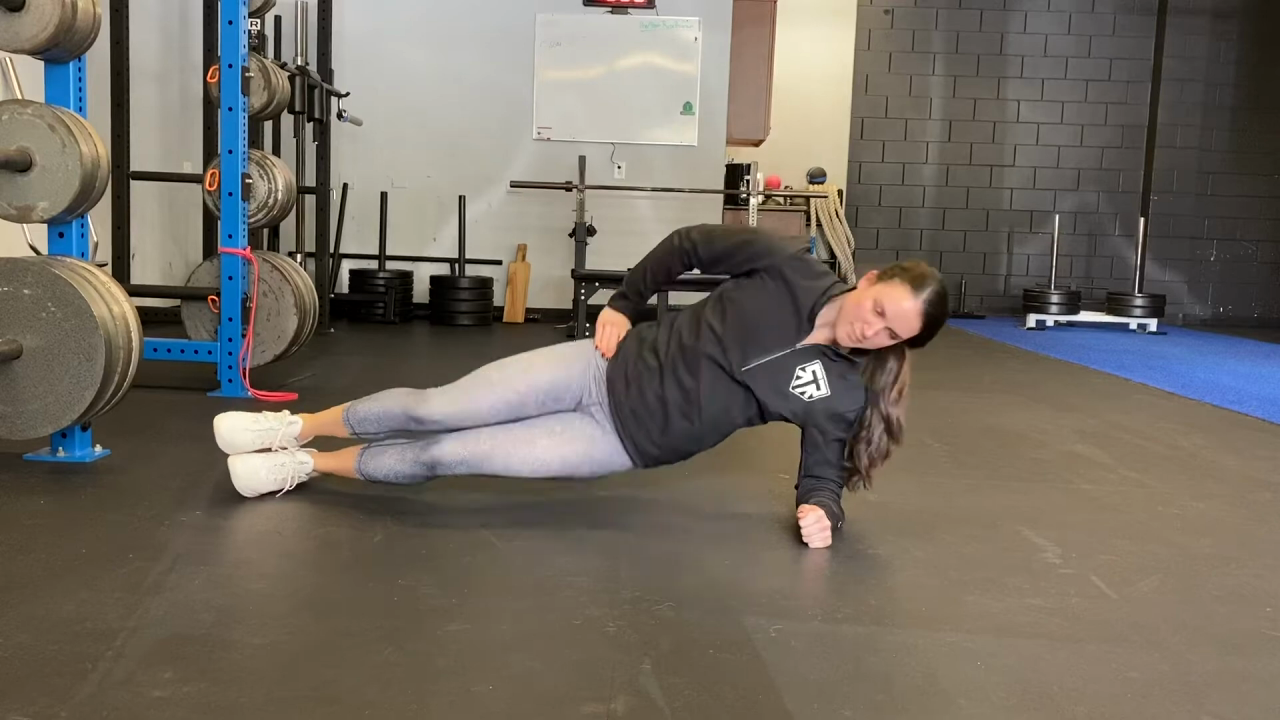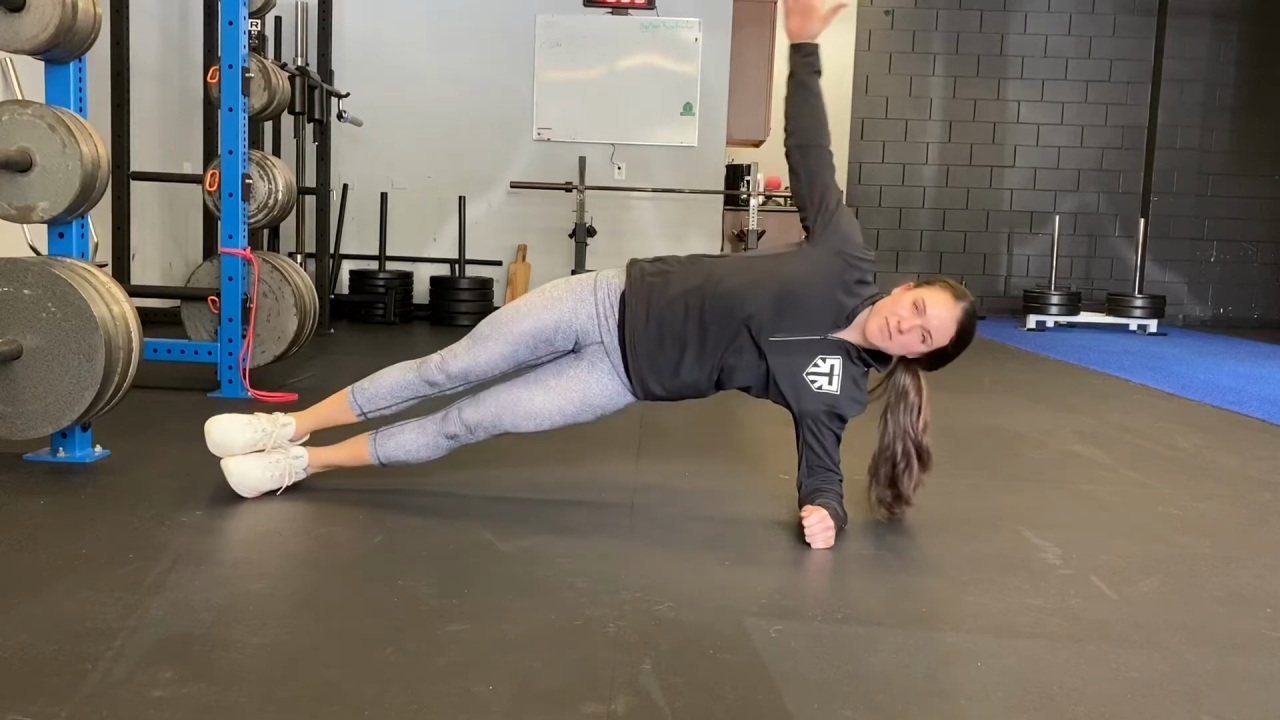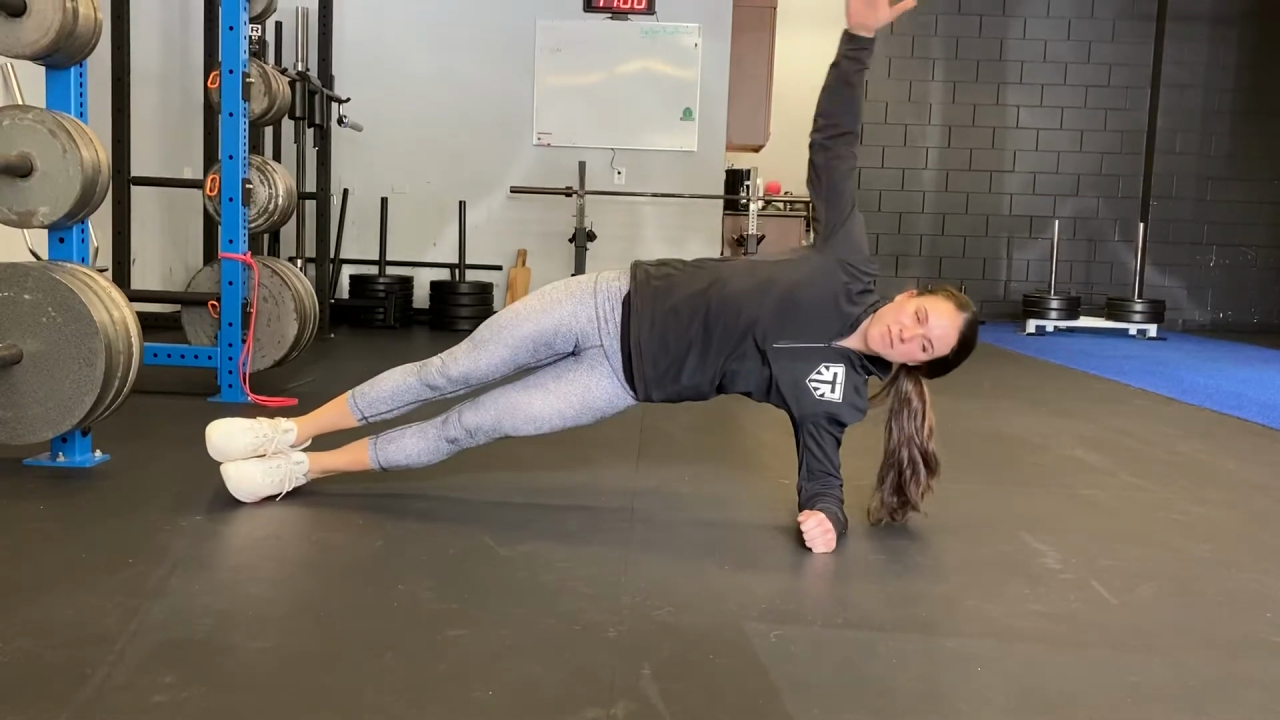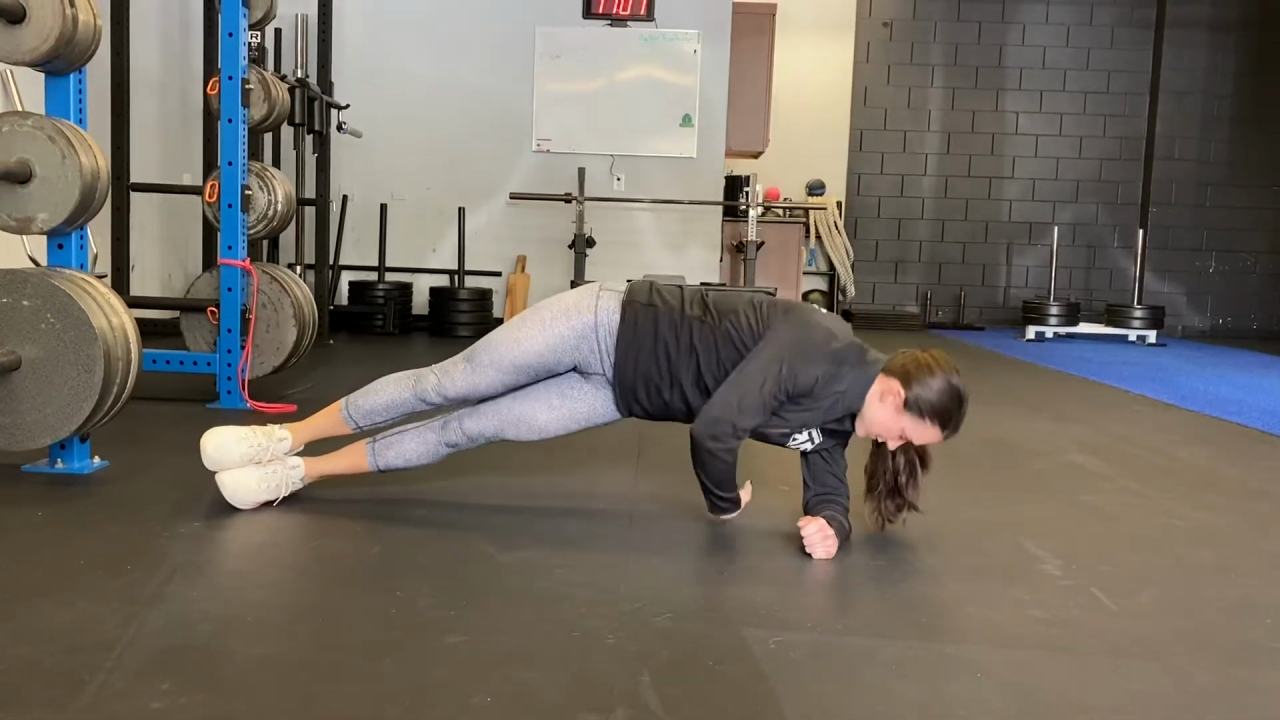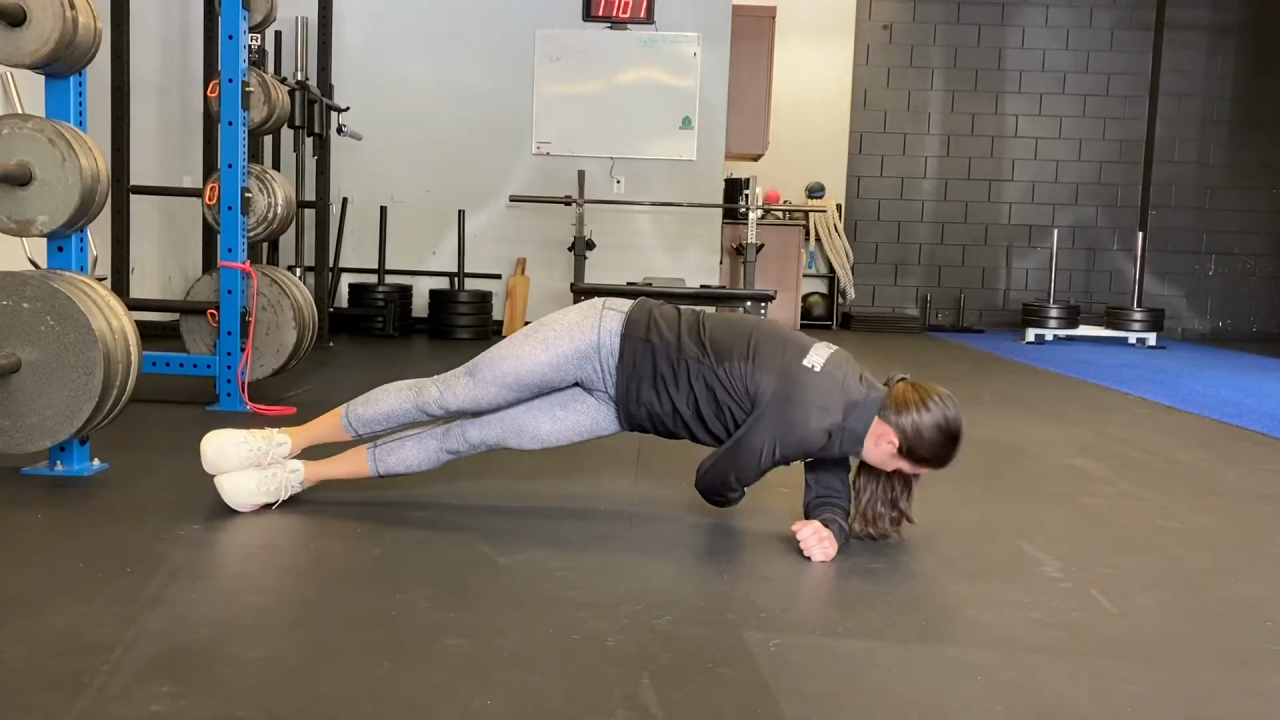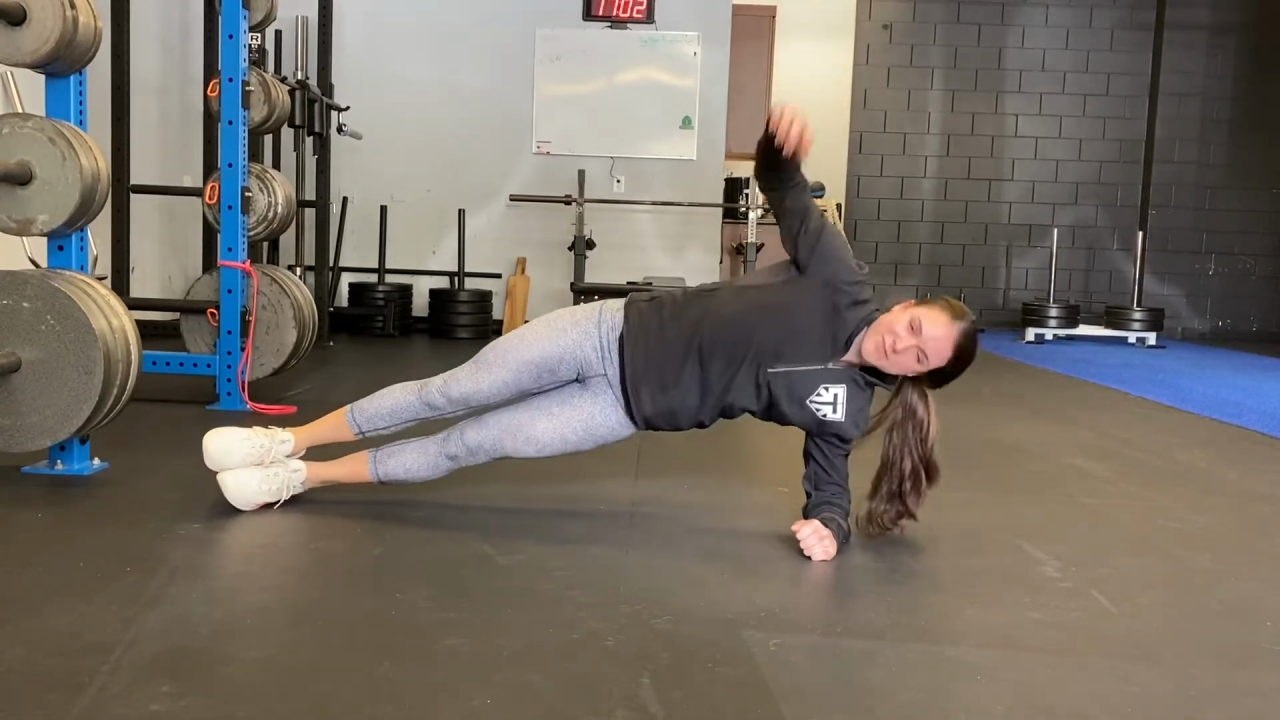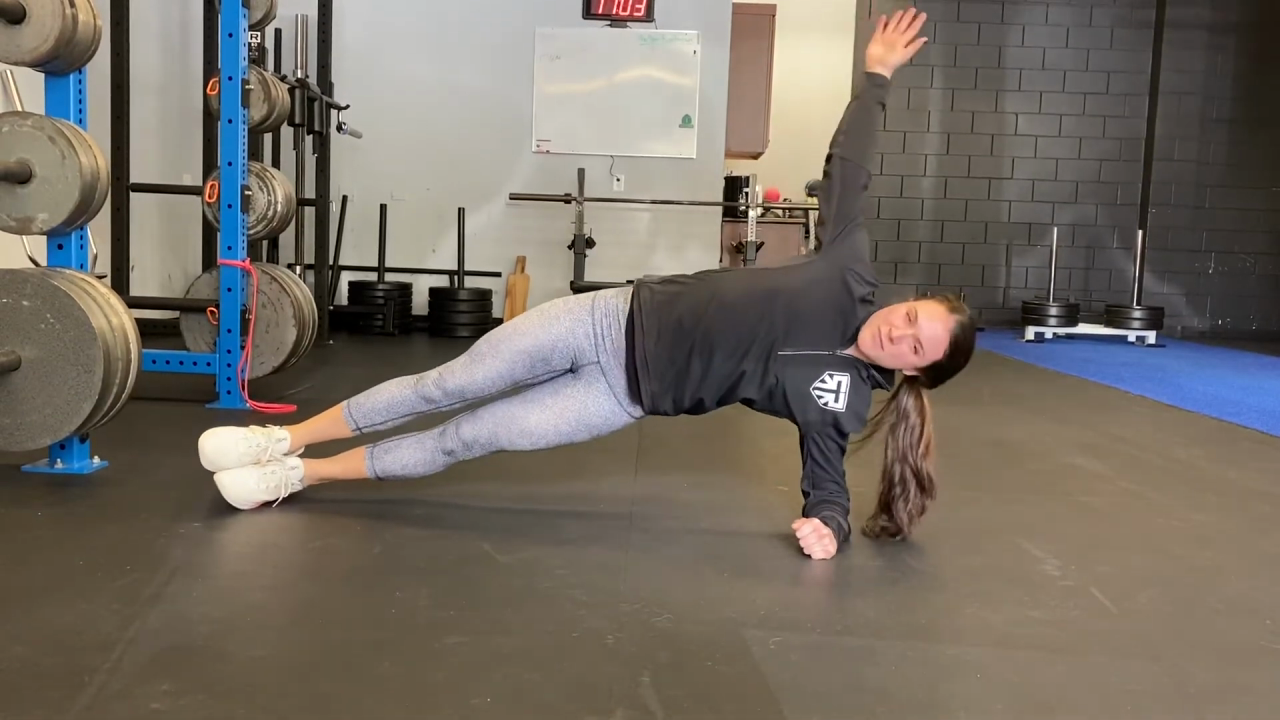
dt=0.7s
person 1, frame 1
left shoulder: (839, 395)
right shoulder: (793, 265)
left elbow: (824, 471)
right elbow: (691, 243)
left wrist: (820, 509)
right wrist: (621, 305)
left hip: (625, 436)
right hip: (607, 363)
left knee: (450, 454)
right knee: (434, 407)
left ankle: (304, 468)
right ankle: (293, 425)
person 1, frame 2
left shoulder: (836, 387)
right shoulder: (846, 262)
left elbow: (820, 459)
right elbow: (809, 155)
left wrist: (822, 512)
left hip: (627, 375)
right hip: (613, 300)
left knee: (464, 424)
right knee: (446, 372)
left ankle: (302, 465)
right ankle: (289, 428)
person 1, frame 3
left shoulder: (838, 394)
right shoulder: (850, 269)
left elbow: (820, 466)
right elbow: (832, 148)
left wrist: (822, 515)
left hip: (627, 377)
right hip: (613, 303)
left knee: (467, 427)
right knee: (445, 376)
left ankle: (303, 467)
right ankle: (288, 433)
person 1, frame 4
left shoulder: (833, 421)
right shoulder: (824, 347)
left elbow: (825, 482)
right elbow: (714, 426)
left wrist: (828, 523)
right wrist: (726, 504)
left hip: (618, 394)
right hip: (609, 324)
left knee: (468, 428)
right knee: (445, 385)
left ankle: (298, 473)
right ankle: (286, 437)
person 1, frame 5
left shoulder: (850, 409)
right shoulder: (816, 405)
left elbow: (828, 481)
right elbow: (716, 479)
left wrist: (826, 525)
right wrist: (736, 491)
left hip: (620, 408)
right hip: (611, 341)
left knee: (469, 437)
right knee: (446, 396)
left ankle: (300, 475)
right ankle: (285, 439)
person 1, frame 6
left shoulder: (843, 405)
right shoulder: (842, 285)
left elbow: (827, 480)
right elbow: (775, 181)
left wrist: (825, 523)
right wrist: (784, 141)
left hip: (630, 405)
right hip: (615, 330)
left knee: (466, 446)
right knee: (445, 397)
left ankle: (299, 479)
right ankle: (287, 443)
person 1, frame 7
left shoulder: (839, 400)
right shoulder: (851, 277)
left elbow: (824, 472)
right elbow: (845, 168)
left wrist: (825, 523)
right wrist: (875, 75)
left hip: (628, 393)
right hip: (615, 320)
left knee: (465, 438)
right knee: (444, 386)
left ankle: (297, 475)
right ankle: (282, 439)
